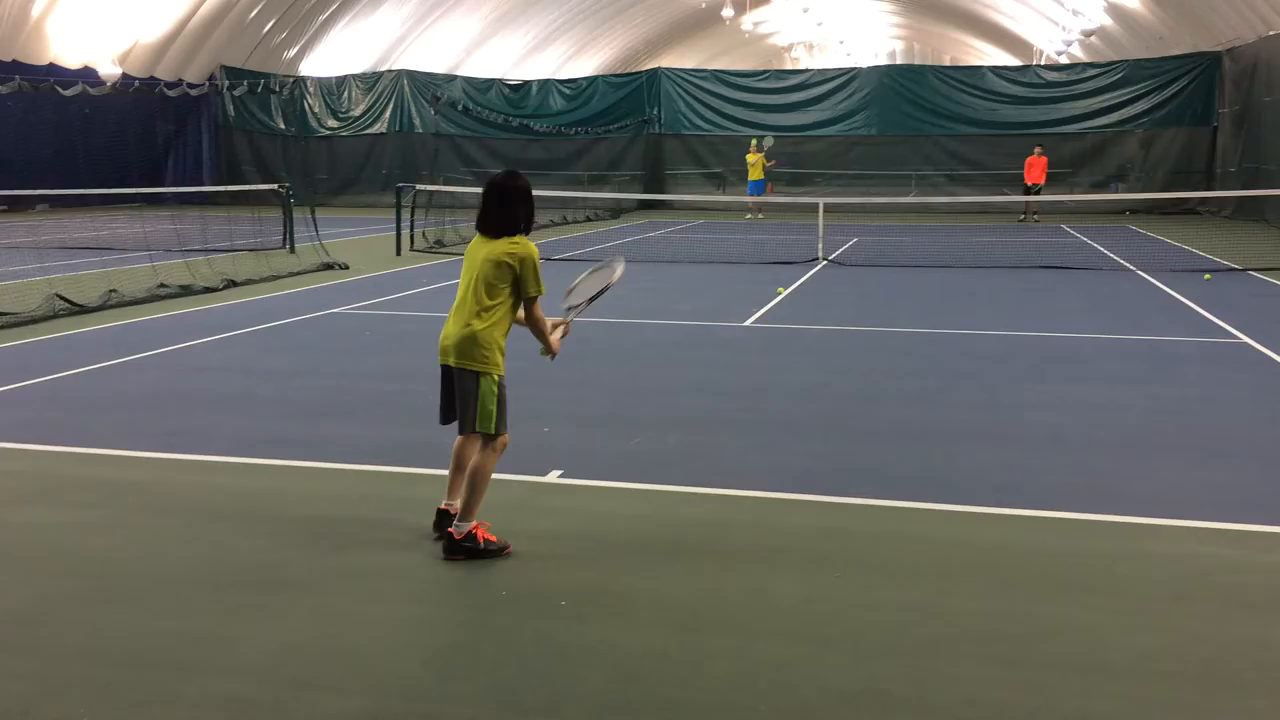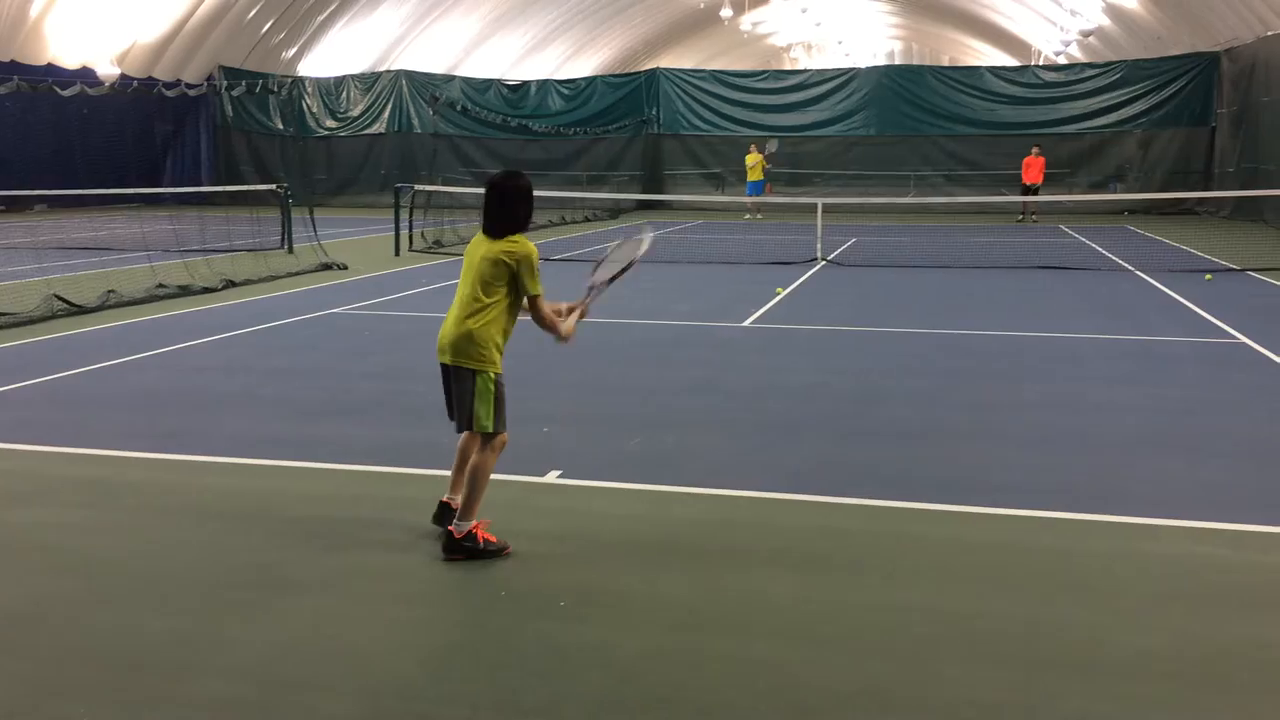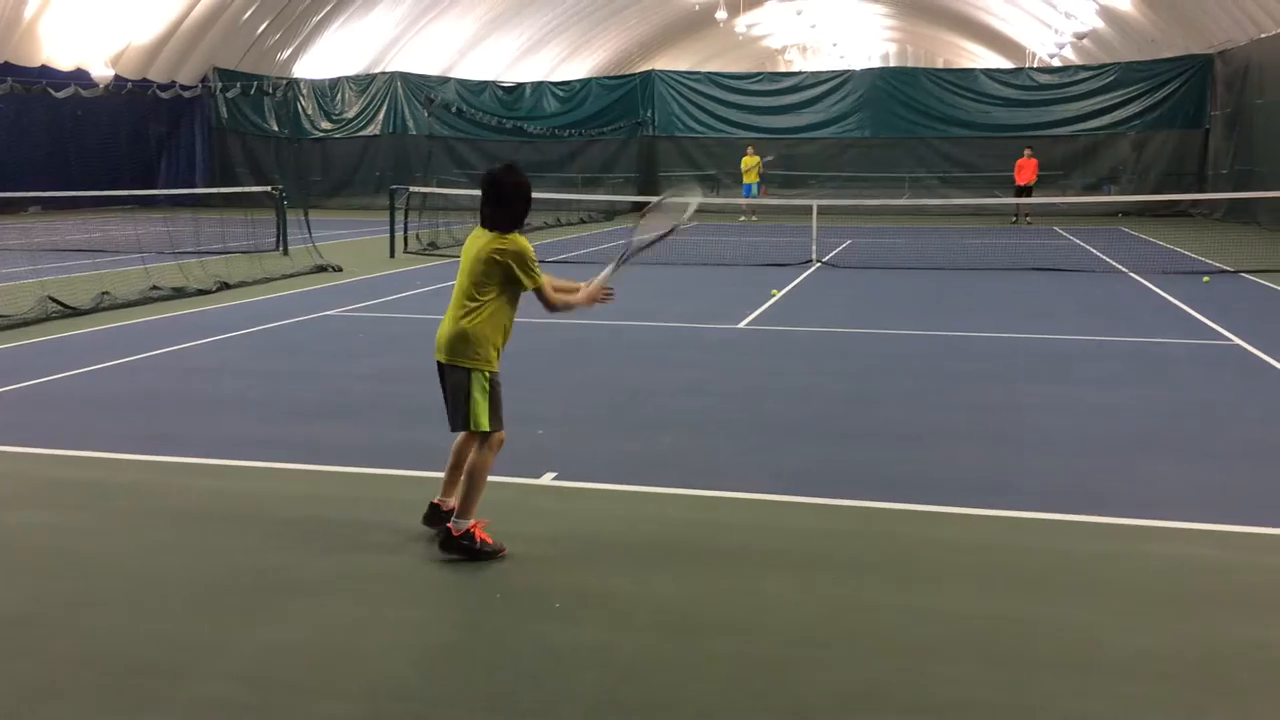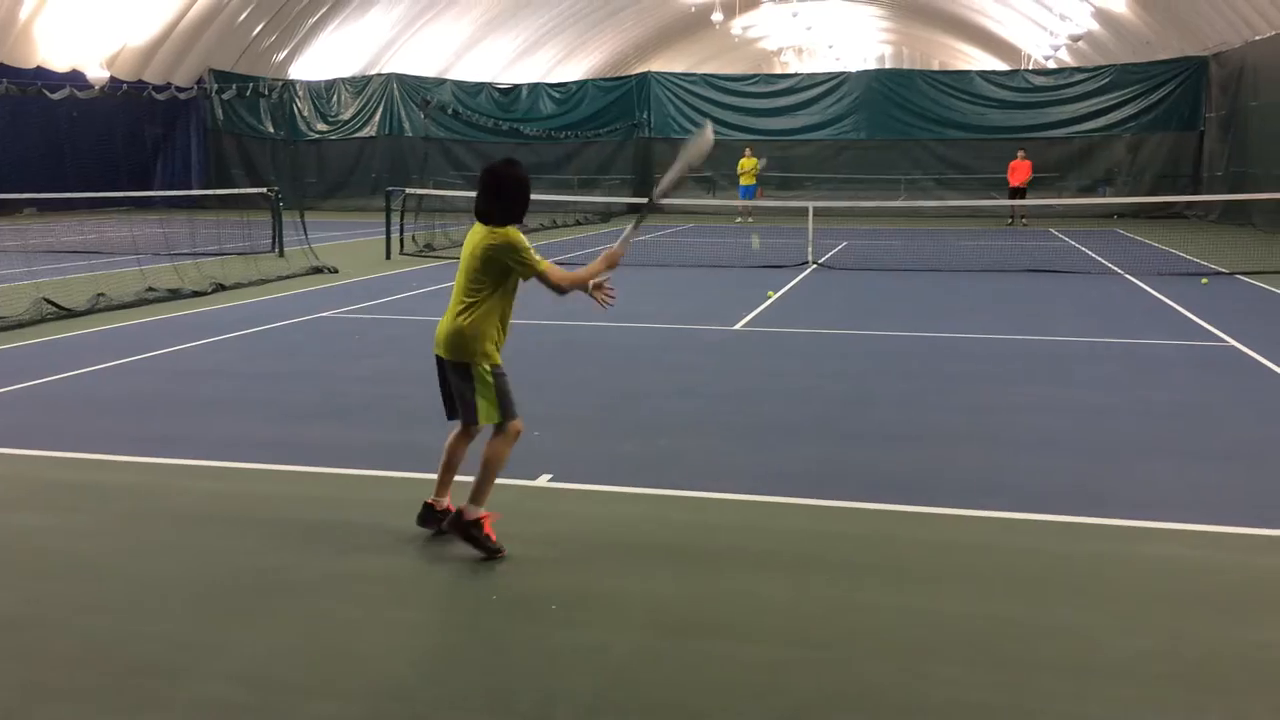
dt=0.1s
person 1, frame 1
left shoulder: (478, 244)
right shoulder: (524, 251)
right elbow: (534, 314)
left wrist: (536, 322)
right wrist: (550, 341)
left hip: (452, 345)
right hip: (478, 353)
left knee: (470, 432)
right knee: (494, 439)
left ankle: (449, 508)
right ankle: (462, 533)
person 1, frame 2
left shoulder: (480, 242)
right shoulder: (522, 250)
right elbow: (536, 311)
left wrist: (552, 309)
right wrist: (562, 329)
left hip: (451, 343)
right hip: (476, 351)
left knee: (474, 429)
right knee: (492, 439)
left ankle: (451, 504)
right ankle: (462, 532)
person 1, frame 3
left shoulder: (480, 237)
right shoulder: (513, 246)
left elbow: (535, 279)
right elbow: (551, 302)
left wrist: (578, 288)
right wrist: (584, 298)
left hip: (451, 345)
right hip: (473, 351)
left knee: (474, 430)
right knee: (490, 438)
left ankle: (443, 506)
right ankle: (459, 528)
person 1, frame 4
left shoulder: (482, 231)
right shoulder: (506, 239)
left elbow: (540, 268)
right elbow: (558, 284)
left wrist: (586, 283)
right wrist: (602, 264)
left hip: (451, 341)
right hip: (472, 346)
left knee: (469, 425)
right knee: (508, 428)
left ankle: (437, 506)
right ankle: (472, 516)
